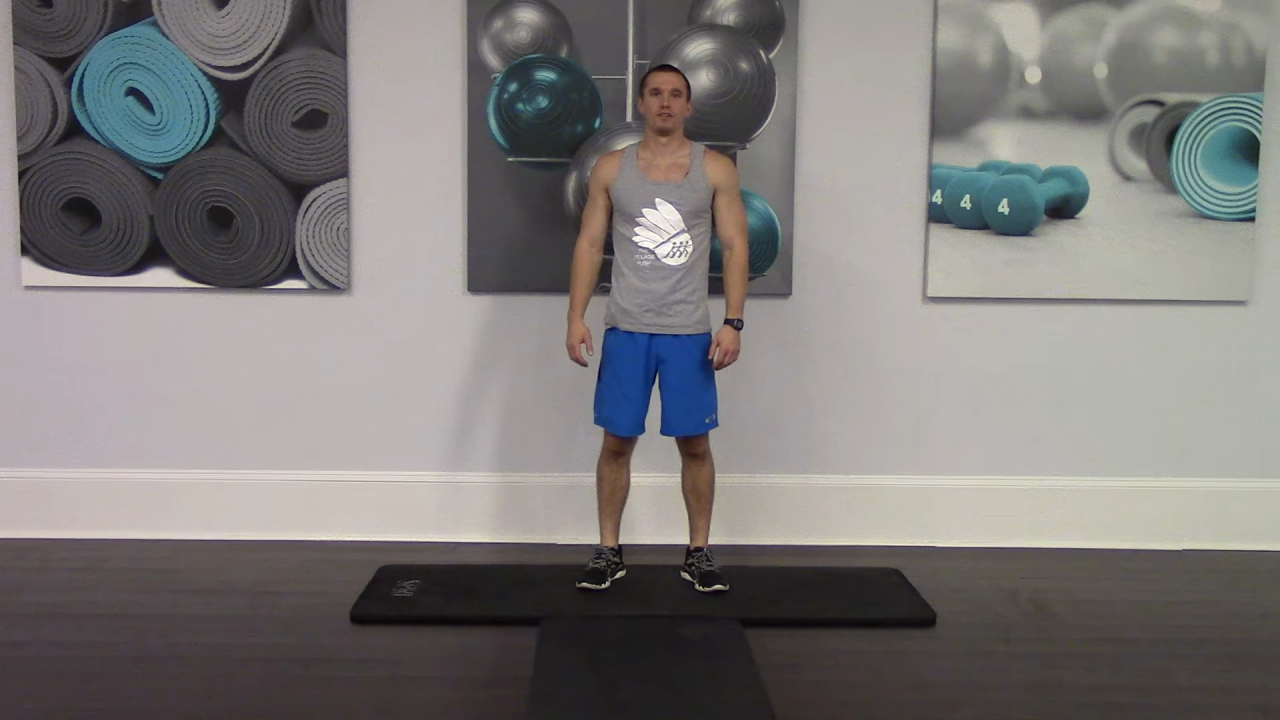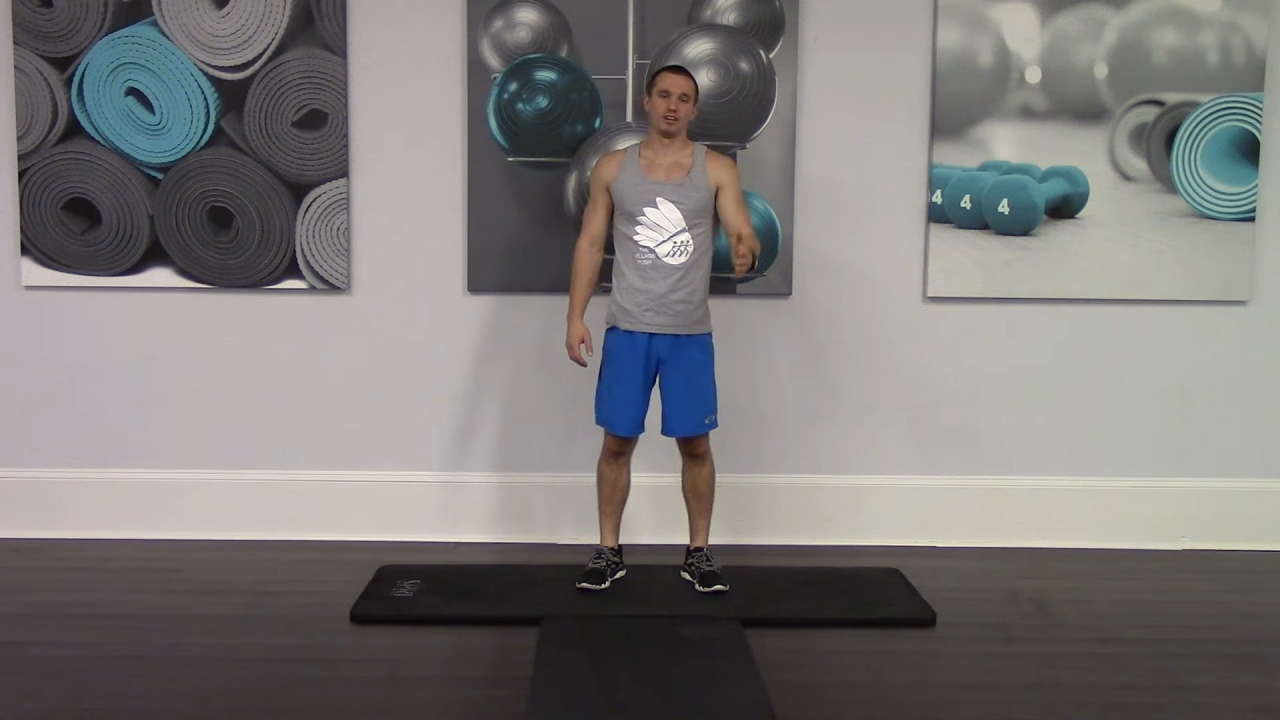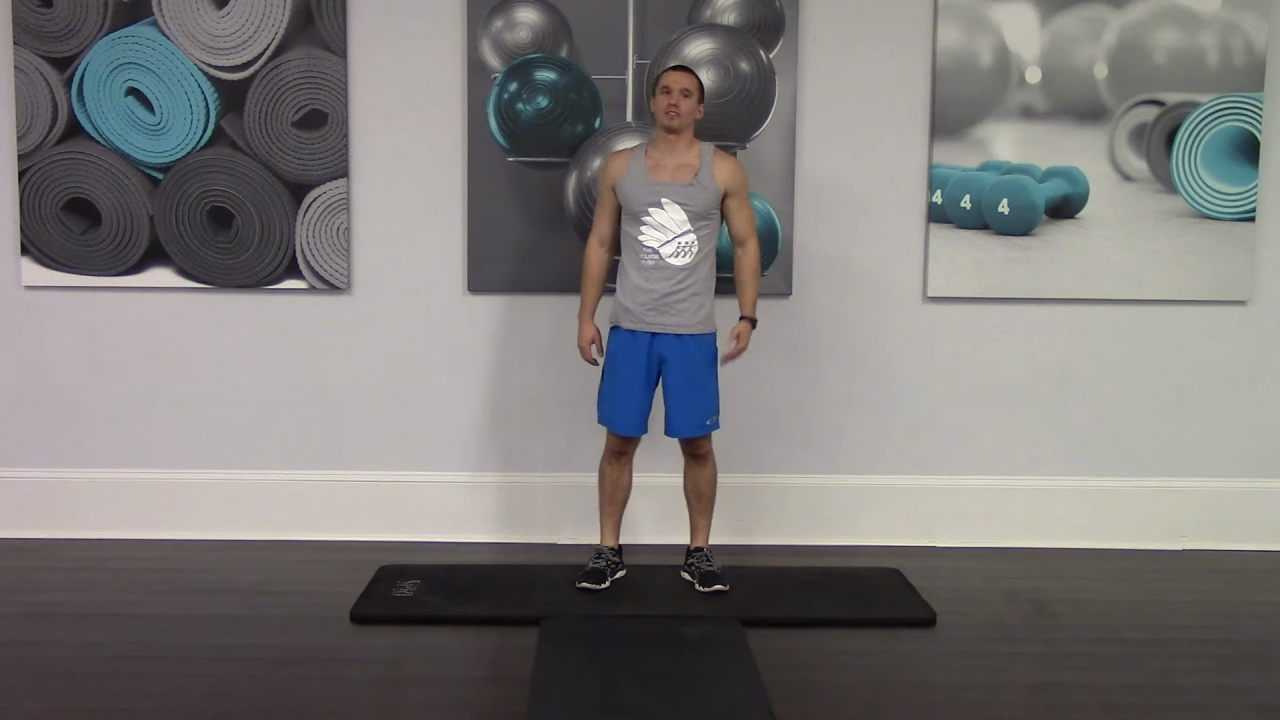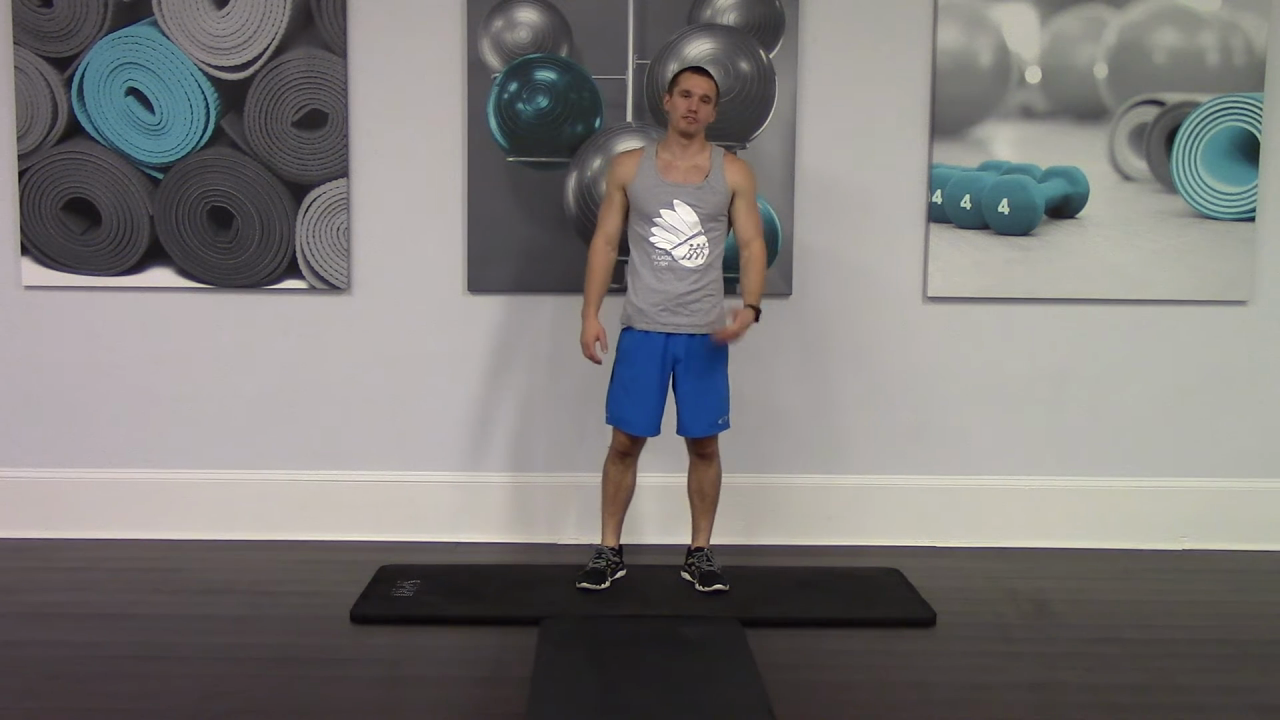
dt=0.7s
person 1, frame 1
left shoulder: (717, 168)
right shoulder: (610, 168)
left elbow: (735, 247)
right elbow: (590, 244)
left wrist: (733, 322)
right wrist: (576, 316)
left hip: (690, 331)
right hip: (626, 329)
left knee: (695, 443)
right knee: (617, 441)
left ankle: (698, 553)
right ankle: (608, 551)
person 1, frame 2
left shoulder: (718, 168)
right shoulder: (611, 167)
left elbow: (745, 236)
right elbow: (590, 243)
left wrist: (747, 250)
right wrist: (576, 315)
left hip: (690, 331)
right hip: (626, 329)
left knee: (695, 443)
right knee: (617, 441)
left ankle: (698, 553)
right ankle: (608, 550)
person 1, frame 3
left shoulder: (725, 170)
right shoulder: (619, 166)
left elbow: (746, 245)
right elbow: (599, 244)
left wrist: (746, 317)
right wrist: (586, 317)
left hip: (694, 333)
right hip: (630, 329)
left knee: (697, 444)
right knee: (620, 440)
left ankle: (699, 553)
right ankle: (609, 551)
person 1, frame 4
left shoulder: (734, 172)
right shoulder: (628, 166)
left elbow: (752, 246)
right elbow: (605, 242)
left wrist: (749, 309)
right wrist: (590, 315)
left hip: (704, 333)
right hip: (642, 329)
left knee: (704, 444)
right knee: (625, 441)
left ankle: (699, 553)
right ankle: (609, 551)
